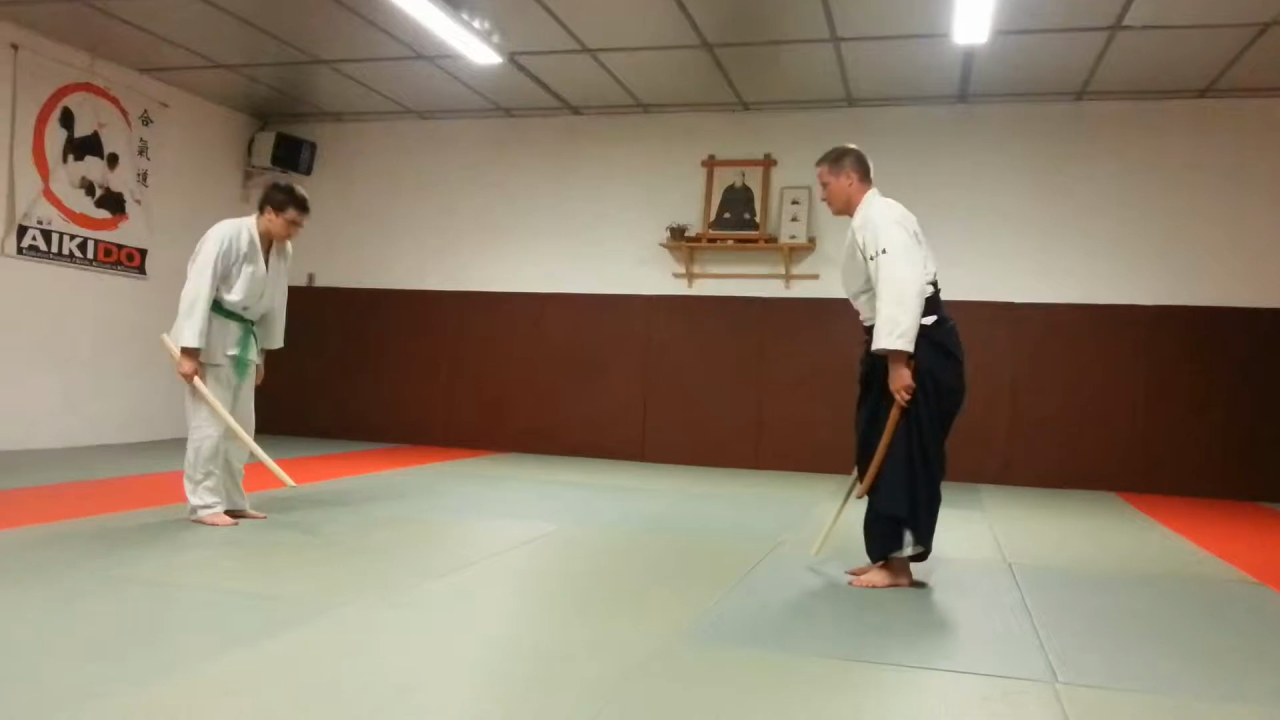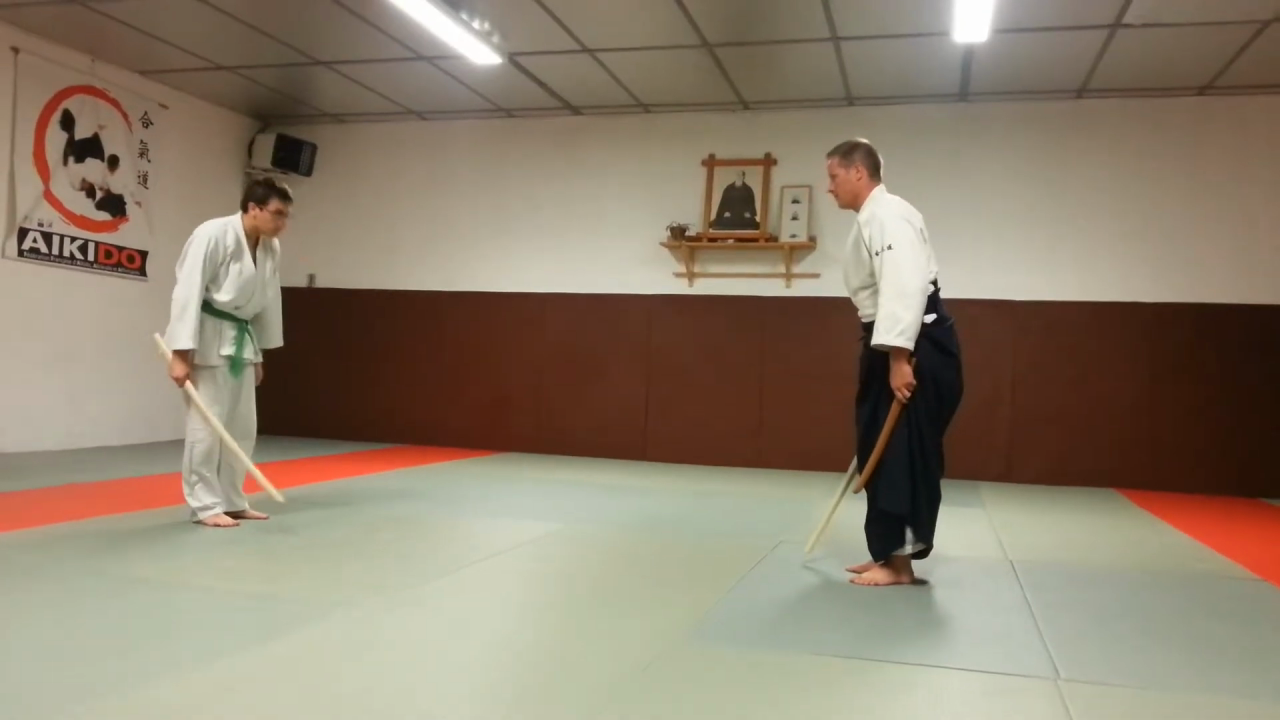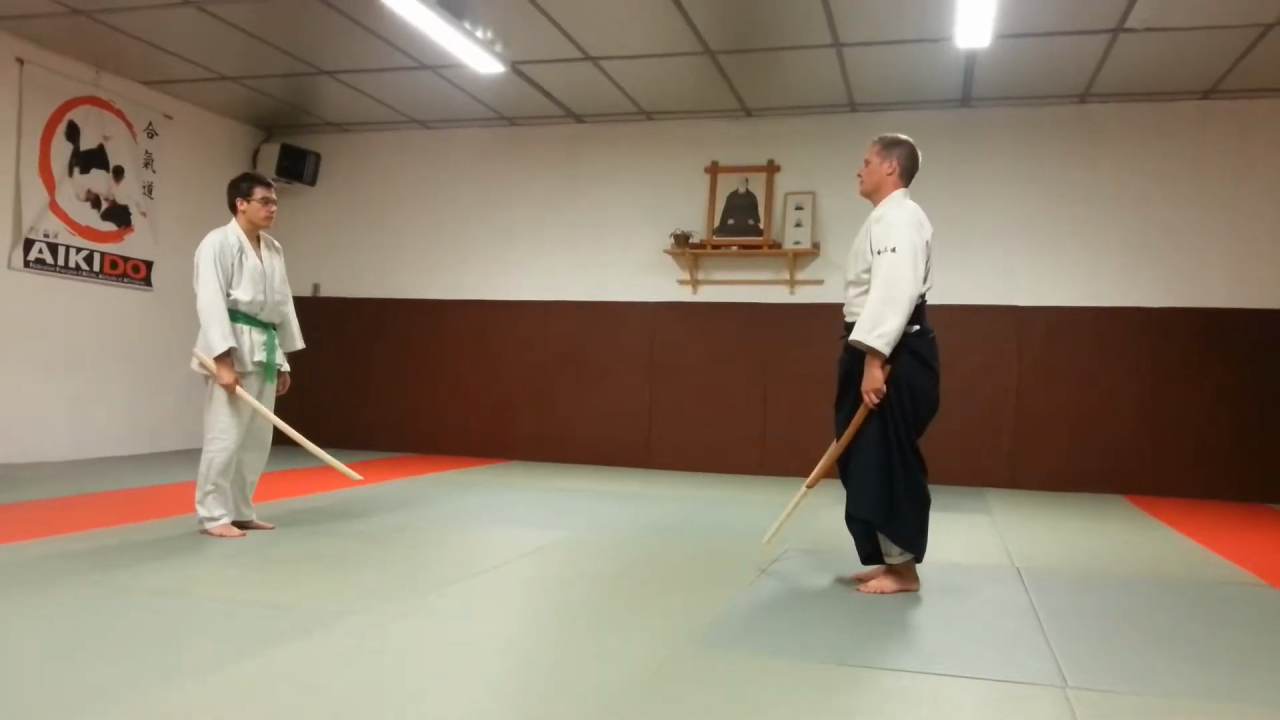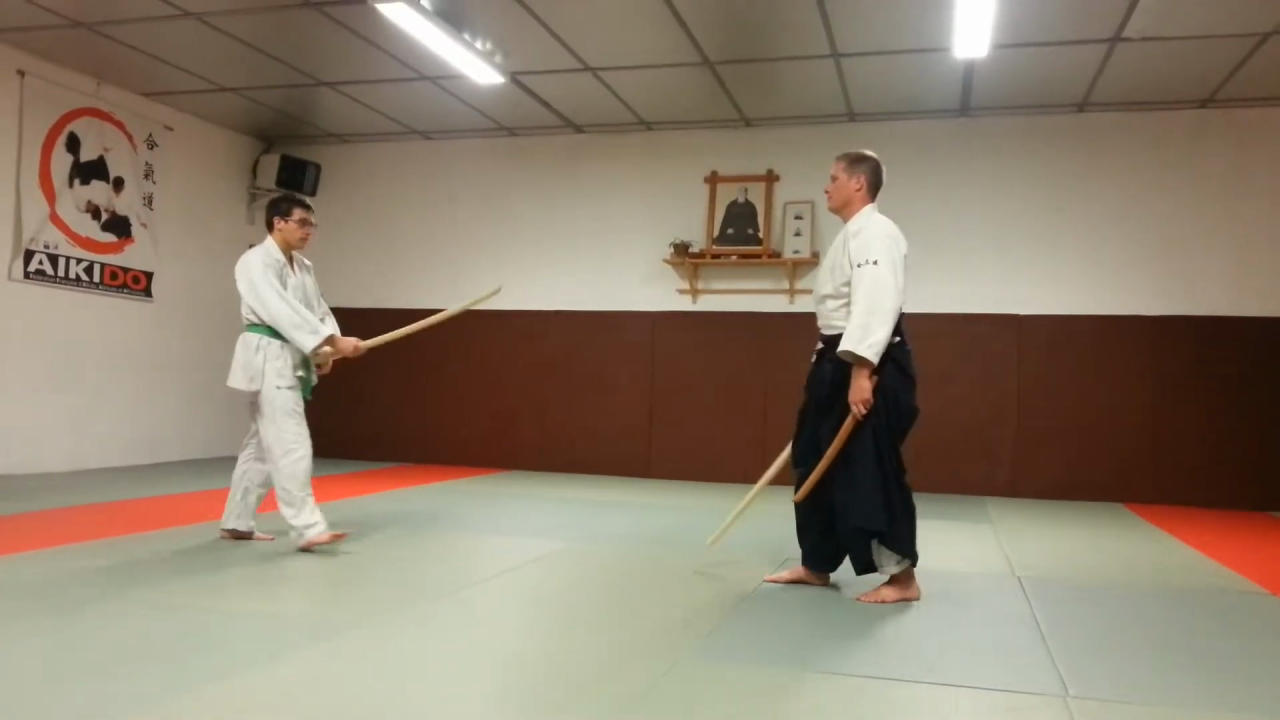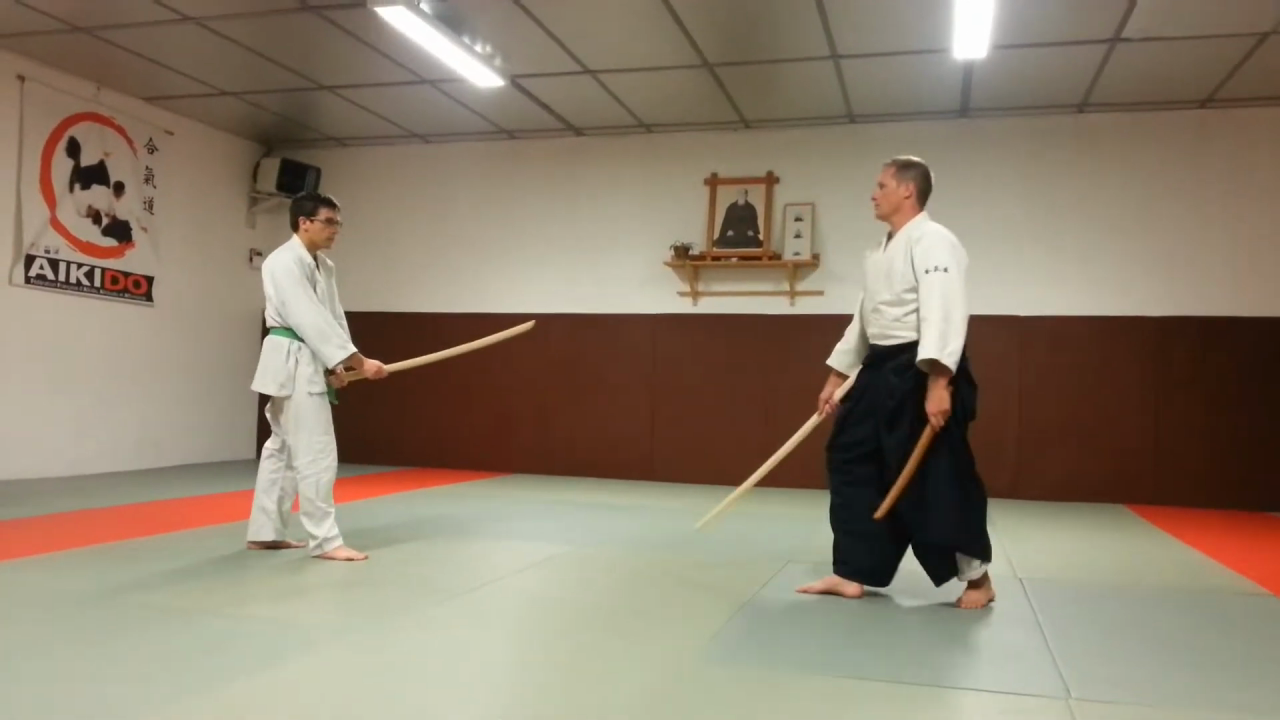
dt=1s
person 1, frame 1
left shoulder: (881, 218)
right shoulder: (867, 223)
left elbow: (902, 290)
left wrist: (899, 361)
right wrist: (889, 358)
left hip: (920, 351)
right hip: (901, 347)
left knee: (905, 454)
right knee: (882, 453)
left ankle: (896, 564)
right ankle: (889, 555)
person 1, frame 2
left shoulder: (888, 214)
right shoulder: (872, 219)
left elbow: (905, 288)
left wrist: (900, 359)
left hip: (916, 348)
right hip: (896, 345)
left knee: (904, 453)
right knee: (881, 451)
left ankle: (900, 562)
right ankle: (890, 553)
person 1, frame 3
left shoulder: (899, 217)
right shoulder: (885, 218)
left elbow: (896, 293)
left wrist: (875, 361)
left hip: (893, 356)
right hip: (879, 351)
left knee: (890, 460)
right knee: (869, 459)
left ankle: (903, 569)
right ankle: (891, 559)
person 1, frame 4
left shoulder: (875, 232)
right shoulder: (850, 237)
left elbow: (877, 306)
left wrist: (863, 372)
right wrist: (830, 369)
left hip: (872, 366)
right hip: (839, 364)
left knee: (873, 470)
right knee: (817, 465)
left ankle: (902, 577)
right ankle: (816, 565)
person 1, frame 5
left shoulder: (933, 240)
right shoulder: (881, 252)
left elbow: (944, 315)
right elbow: (863, 320)
left wrist: (939, 382)
right wrist: (836, 377)
left hip: (922, 374)
right hip: (882, 373)
left knee: (939, 478)
right knee: (851, 464)
left ankle: (977, 578)
right ankle: (852, 573)
person 2, frame 1
left shoulder: (281, 250)
right shoulder: (226, 235)
right elbow: (197, 290)
left wrist: (261, 355)
right wrist: (189, 352)
left hip: (243, 342)
right hip: (211, 340)
left knee: (240, 425)
right knee: (208, 422)
left ankle: (231, 500)
right ankle: (205, 504)
person 2, frame 2
left shoulder: (271, 248)
right shoulder: (212, 235)
right elbow: (187, 294)
left wrist: (259, 355)
right wrist: (181, 355)
left hip: (240, 341)
right hip: (208, 340)
left knee: (243, 427)
right knee: (205, 426)
left ankle: (232, 501)
right ankle: (206, 506)
person 2, frame 3
left shoulder: (273, 250)
right shoulder: (218, 243)
right elbow: (211, 304)
left wrist: (282, 361)
right wrist: (224, 361)
left hip: (264, 350)
right hip: (233, 349)
left knee: (257, 437)
right knee: (225, 434)
left ankle: (239, 511)
right ankle: (214, 515)
person 2, frame 4
left shoulder: (302, 266)
right shoulder: (256, 261)
left elbow: (319, 310)
right elbow: (281, 312)
left wrist: (327, 348)
right wrist: (333, 341)
left hip: (289, 361)
right hip: (267, 358)
left knee: (261, 445)
right knee: (291, 442)
left ankle: (237, 522)
right ankle: (309, 528)
person 2, frame 5
left shoulder: (323, 265)
right shoulder: (284, 262)
left elbow: (334, 317)
right elbow: (310, 320)
left wrist: (335, 366)
right wrist: (357, 360)
left hip: (309, 364)
right hip: (293, 362)
left knee: (282, 448)
right knee: (316, 451)
left ankle: (265, 531)
right ankle: (325, 540)
